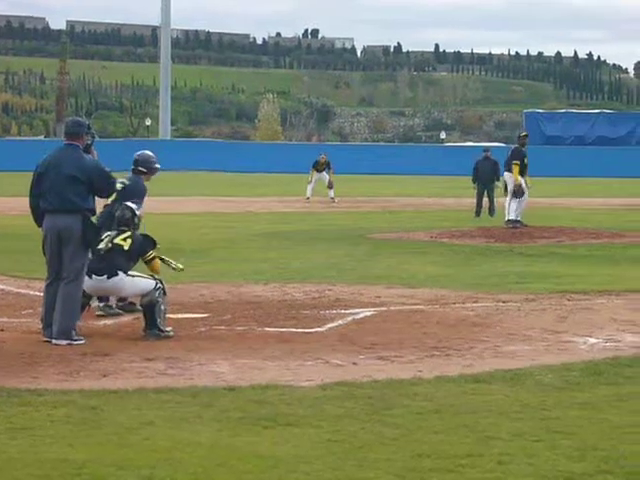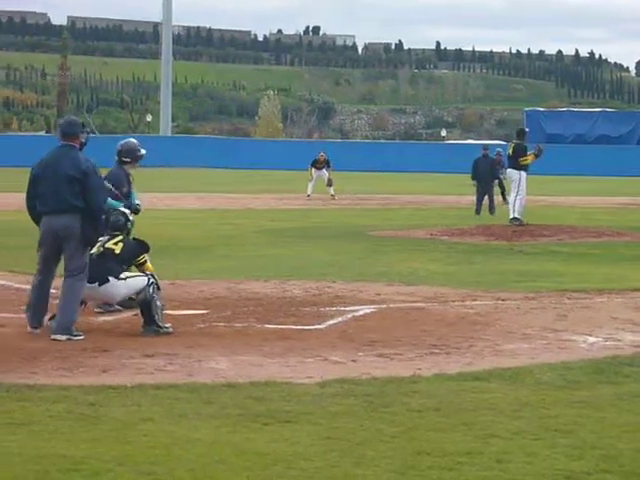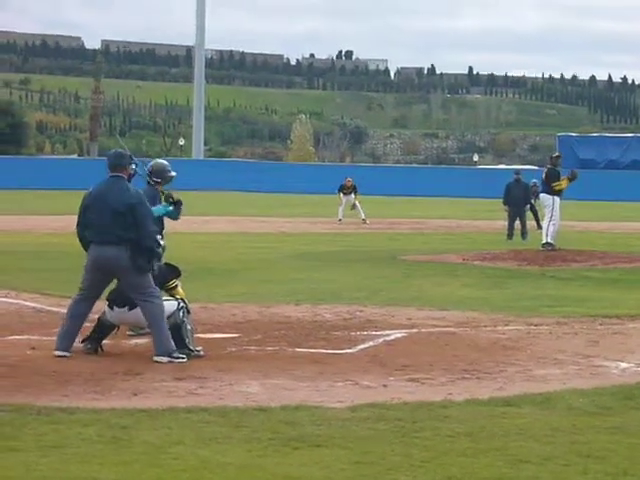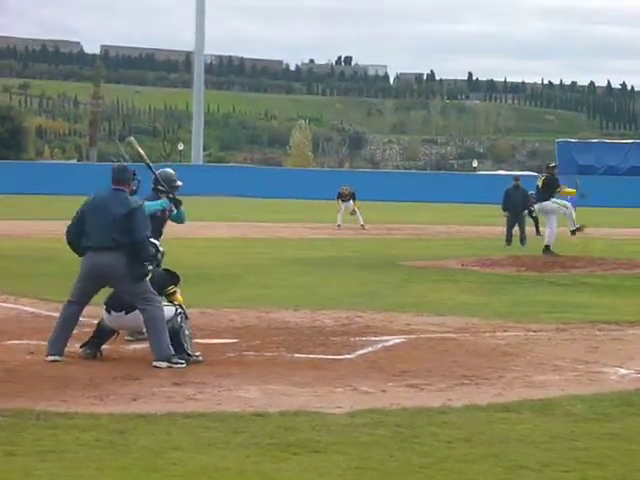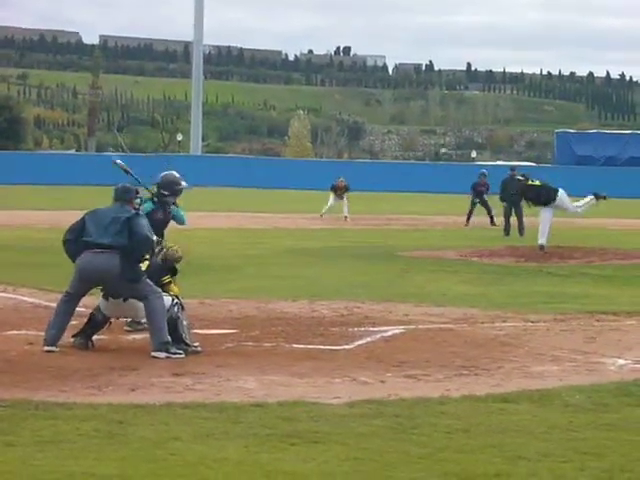
dt=1s
person 1, frame 1
left shoulder: (46, 161)
right shoulder: (88, 163)
left elbow: (34, 197)
right elbow: (108, 188)
left wrist: (42, 222)
left hip: (50, 222)
right hip: (76, 222)
left knee: (53, 276)
right knee: (72, 277)
left ankle: (48, 329)
right ankle: (63, 332)
person 1, frame 2
left shoulder: (42, 163)
right shoulder: (84, 164)
left elbow: (31, 199)
right elbow: (97, 201)
left wrist: (41, 221)
right wrist: (95, 226)
left hip: (48, 222)
right hip: (75, 223)
left knee: (44, 271)
right knee: (75, 274)
left ankle: (34, 321)
right ankle: (63, 327)
person 1, frame 3
left shoulder: (92, 193)
right shoulder: (133, 195)
left elbow: (81, 229)
right elbow: (147, 231)
right wrist: (154, 253)
left hip: (97, 253)
right hip: (126, 254)
left knee: (83, 298)
right knee: (151, 298)
left ankle: (63, 346)
right ankle: (164, 351)
person 1, frame 4
left shoulder: (91, 203)
right shoulder: (133, 206)
left elbow: (72, 234)
right elbow: (140, 239)
right wrist: (144, 261)
left hip: (91, 261)
right hip: (120, 262)
left knee: (74, 303)
right knee: (151, 303)
left ankle: (54, 351)
right ankle: (163, 356)
person 1, frame 5
left shoulder: (93, 214)
right shoulder: (134, 215)
left elbow: (69, 238)
right elbow: (144, 239)
right wrist: (134, 260)
left hip: (86, 262)
right hip: (114, 263)
left knee: (70, 298)
right knee: (152, 295)
left ankle: (50, 341)
right ankle: (161, 346)
person 2, frame 1
left shoulder: (127, 181)
right shoulder: (139, 185)
left hip: (107, 225)
right hip: (111, 227)
left ankle: (122, 301)
right ankle: (103, 304)
person 2, frame 2
left shoulder: (127, 174)
right shoulder: (116, 174)
left elbow: (131, 196)
left wrist: (135, 205)
right wrist: (123, 208)
right ankle: (104, 301)
person 2, frame 3
left shoulder: (157, 194)
right shoulder: (148, 193)
left elbow: (174, 216)
left wrist: (177, 206)
right wrist: (165, 206)
right ankle: (136, 324)
person 2, frame 4
left shoulder: (165, 205)
right shoulder: (149, 200)
left elbow: (181, 219)
right elbow: (142, 210)
left wrist: (178, 206)
right wrist: (165, 202)
right ankle: (134, 329)
person 2, frame 5
left shoulder: (170, 204)
right shoulder: (150, 203)
left elbow: (182, 221)
left wrist: (171, 207)
right wrist: (151, 204)
right ankle: (133, 319)
person 3, frame 1
left shoulder: (106, 235)
right shoulder: (140, 240)
right elbow: (156, 269)
right wrist: (148, 251)
left hip: (91, 281)
right hip: (116, 280)
left knee: (84, 289)
right knee: (156, 286)
right ankle: (155, 329)
person 3, frame 2
left shoulder: (100, 241)
right shoulder: (132, 244)
right elbow: (149, 271)
left hip: (86, 288)
right hip: (109, 287)
right knee: (149, 280)
right ankle: (154, 325)
person 3, frame 3
right shoulder: (162, 269)
right elbow: (179, 296)
left hip: (115, 314)
right hip: (141, 312)
right knee: (179, 305)
left ankle: (91, 342)
right ankle: (185, 349)
person 3, frame 4
right shoulder: (161, 274)
right elbow: (178, 303)
left hip: (111, 317)
right hip: (136, 317)
right knee: (177, 311)
left ankle: (90, 348)
right ankle: (184, 355)
person 3, frame 5
right shoulder: (157, 264)
right elbow: (174, 293)
left hip: (109, 304)
right hip: (135, 304)
left knee: (103, 306)
right knee: (173, 302)
left ankle: (82, 338)
right ankle: (181, 345)
